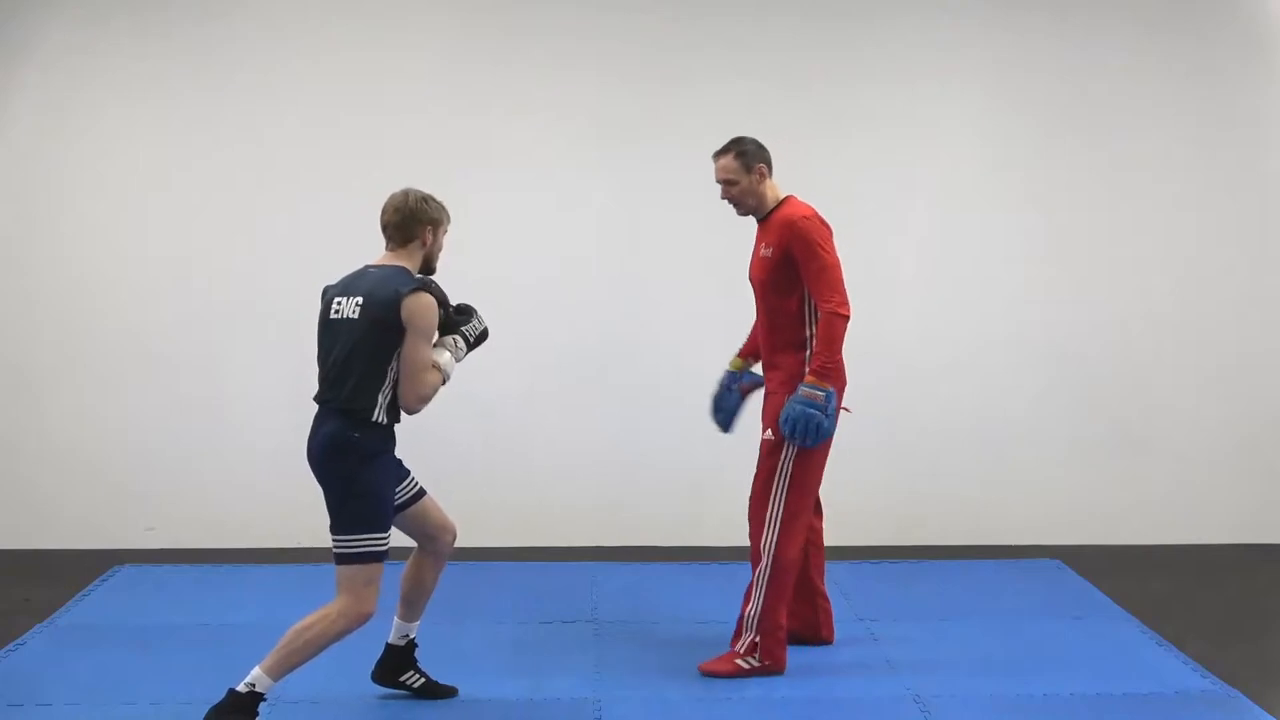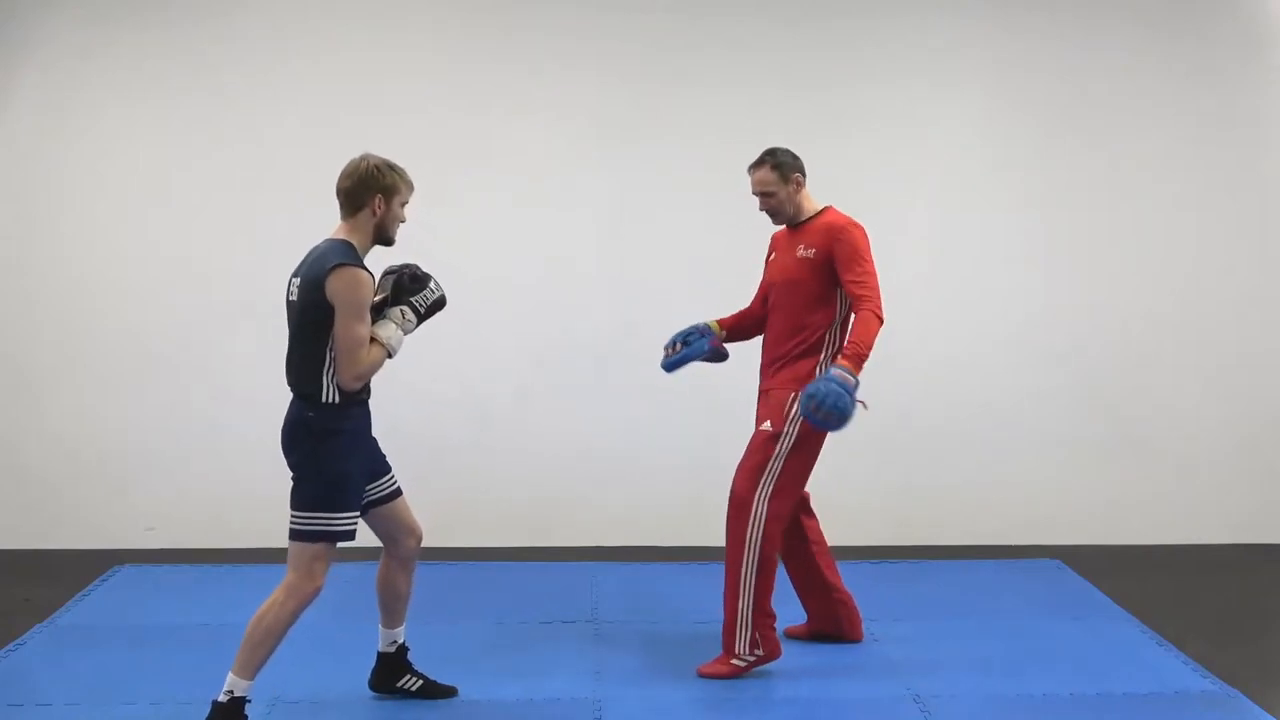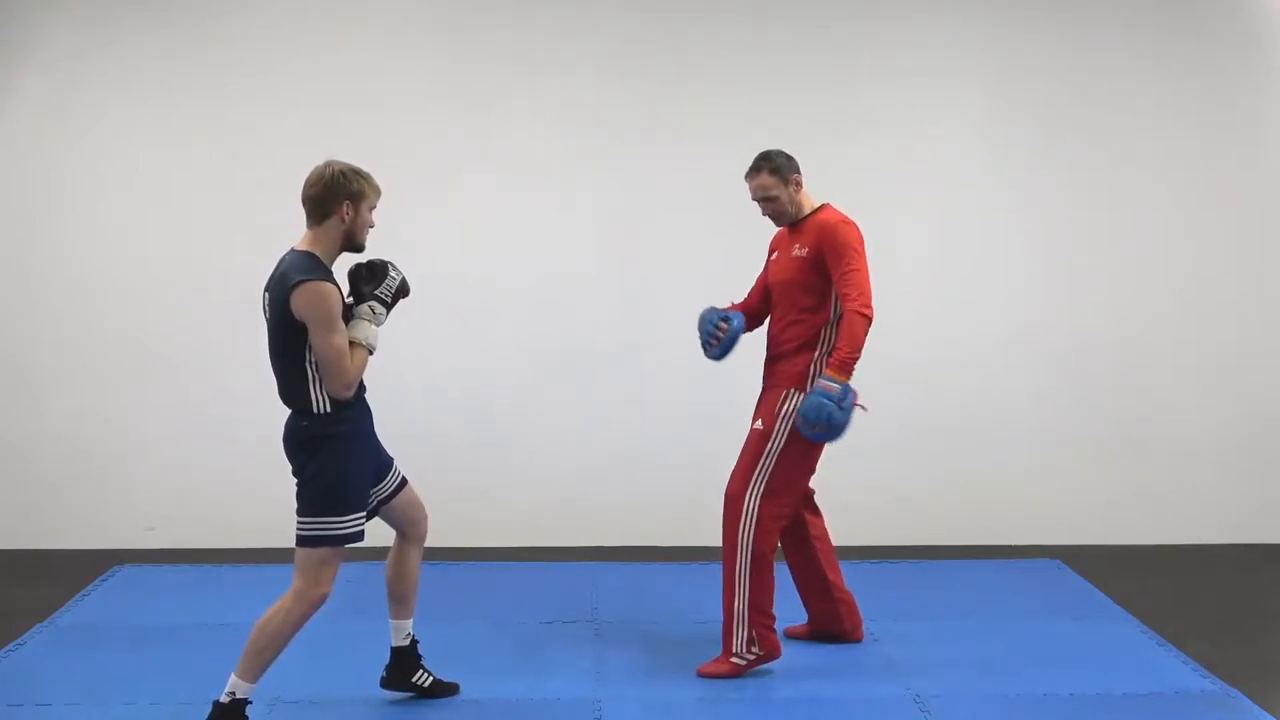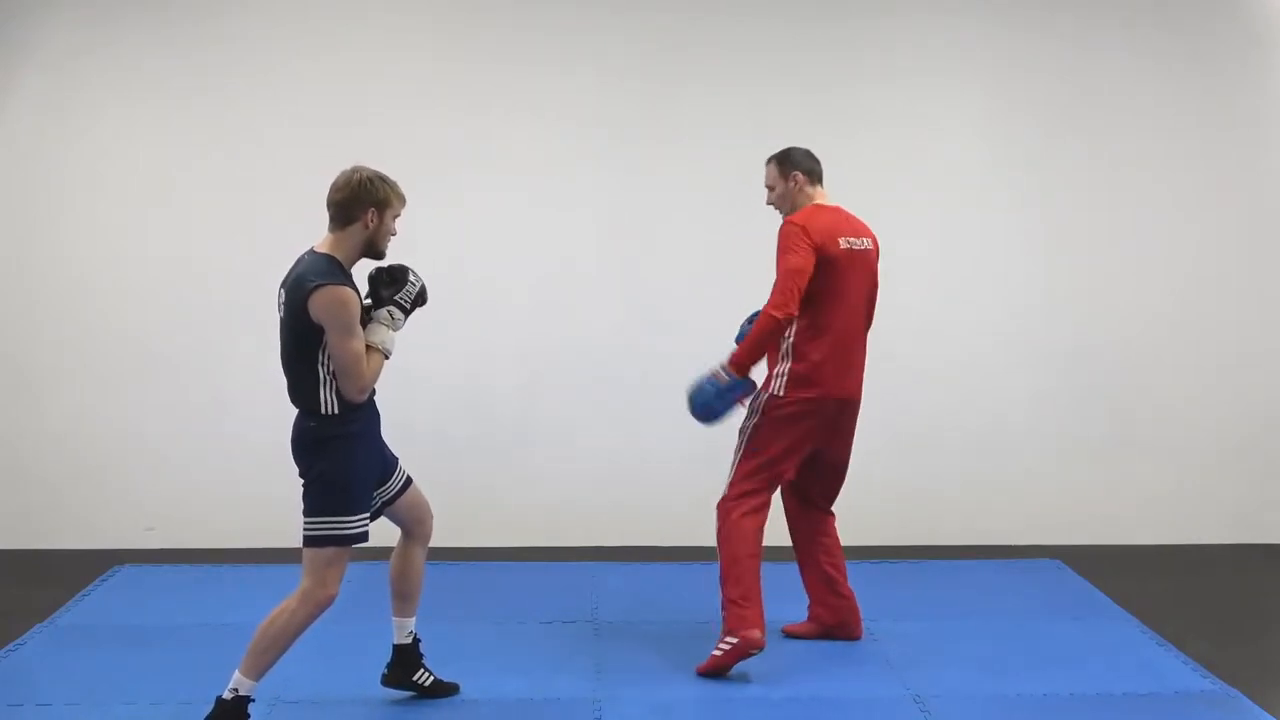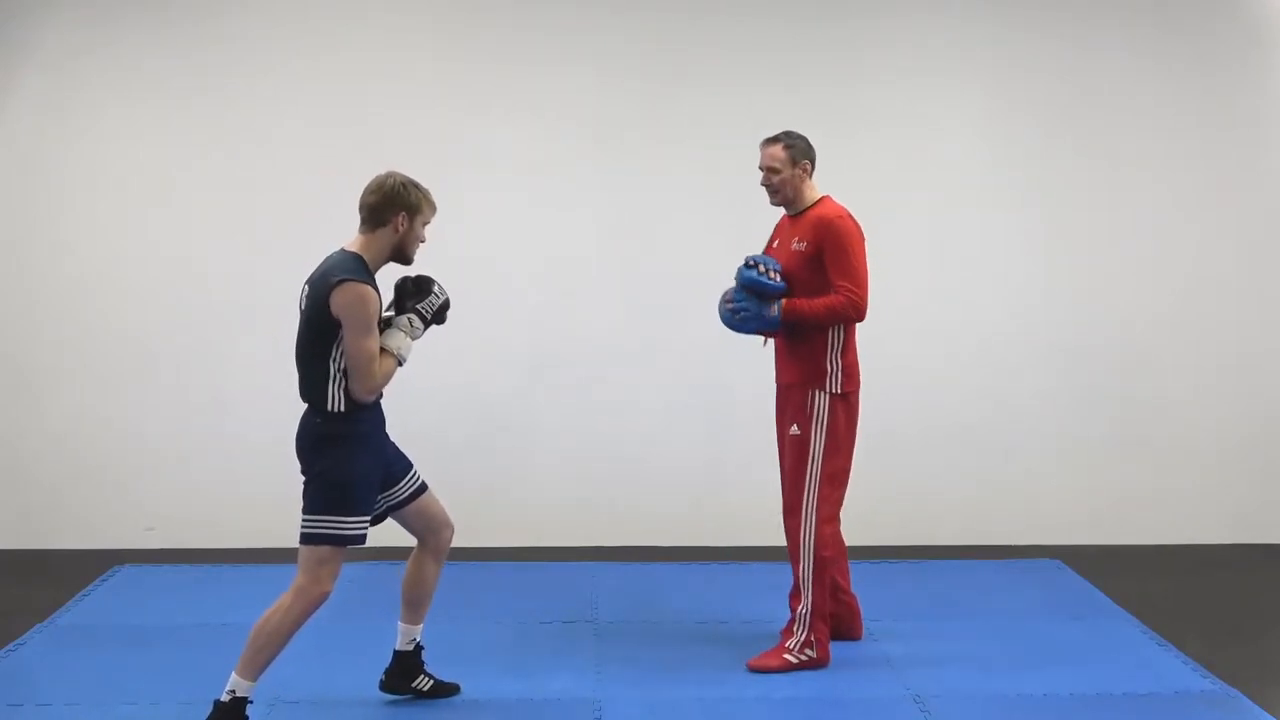
dt=1s
person 1, frame 1
left shoulder: (343, 287)
right shoulder: (415, 300)
right elbow: (411, 398)
right wrist: (454, 345)
left hip: (343, 438)
right hip: (356, 449)
left knee: (440, 538)
right knee: (355, 606)
left ankle: (396, 660)
person 1, frame 2
left shoulder: (320, 259)
right shoulder: (349, 274)
right elbow: (352, 373)
left wrist: (383, 308)
right wrist: (401, 319)
left hip: (343, 429)
right hip: (326, 433)
left knee: (406, 540)
right knee: (305, 581)
left ankle: (392, 665)
person 1, frame 3
left shoulder: (296, 268)
right shoulder: (313, 286)
right elbow: (343, 381)
left wrist: (360, 307)
right wrist: (371, 312)
left hip: (347, 434)
right hip: (328, 441)
left knee: (414, 525)
right knee: (312, 589)
left ankle: (403, 662)
person 1, frame 4
left shoulder: (313, 268)
right shoulder: (331, 289)
right elbow: (357, 385)
left wrist: (376, 310)
right wrist: (388, 317)
left hip: (351, 434)
right hip: (334, 441)
left knee: (419, 523)
right knee: (319, 590)
left ankle: (404, 660)
person 1, frame 5
left shoulder: (340, 269)
right shoulder: (355, 288)
right elbow: (366, 385)
left wrist: (401, 318)
right wrist: (408, 324)
left hip: (363, 435)
right hip: (338, 442)
left knee: (438, 532)
right knee: (313, 586)
left ankle: (405, 665)
person 2, frame 1
left shoulder: (799, 224)
right shoulder: (768, 227)
left elbow: (835, 308)
left wrist: (815, 384)
right wrist: (743, 368)
left hip: (808, 387)
right hip: (789, 383)
left knee: (774, 510)
right knee: (795, 506)
left ankle: (760, 646)
right ankle: (809, 620)
person 2, frame 2
left shoulder: (840, 231)
right shoulder: (780, 241)
left elbow: (868, 307)
right elbow: (762, 313)
left wrist: (846, 367)
right wrist: (714, 331)
left hip: (808, 390)
right hip: (776, 386)
left knee: (753, 498)
right knee: (785, 503)
left ankle: (750, 643)
right ankle: (835, 617)
person 2, frame 3
left shoulder: (834, 229)
right shoulder: (783, 240)
left elbow: (858, 308)
right elbow: (758, 304)
left wrist: (835, 376)
right wrist: (727, 319)
left hip: (806, 388)
right hip: (785, 384)
left knee: (750, 502)
right knee: (790, 502)
left ankle: (749, 642)
right ankle: (836, 618)
person 2, frame 4
left shoulder: (801, 227)
right shoulder: (862, 234)
left elbow: (783, 308)
left wrist: (734, 368)
left hip: (798, 388)
right hip: (844, 390)
left knee: (742, 501)
right knee: (811, 502)
left ankle: (741, 629)
right ankle: (837, 615)
person 2, frame 5
left shoulder: (833, 223)
right shoulder: (785, 227)
left elbow: (852, 304)
right elbow: (767, 294)
left wrist: (778, 310)
left hip: (824, 387)
right hip: (795, 384)
left knee: (807, 506)
right knee: (815, 503)
left ankle: (808, 638)
right ankle: (840, 614)
